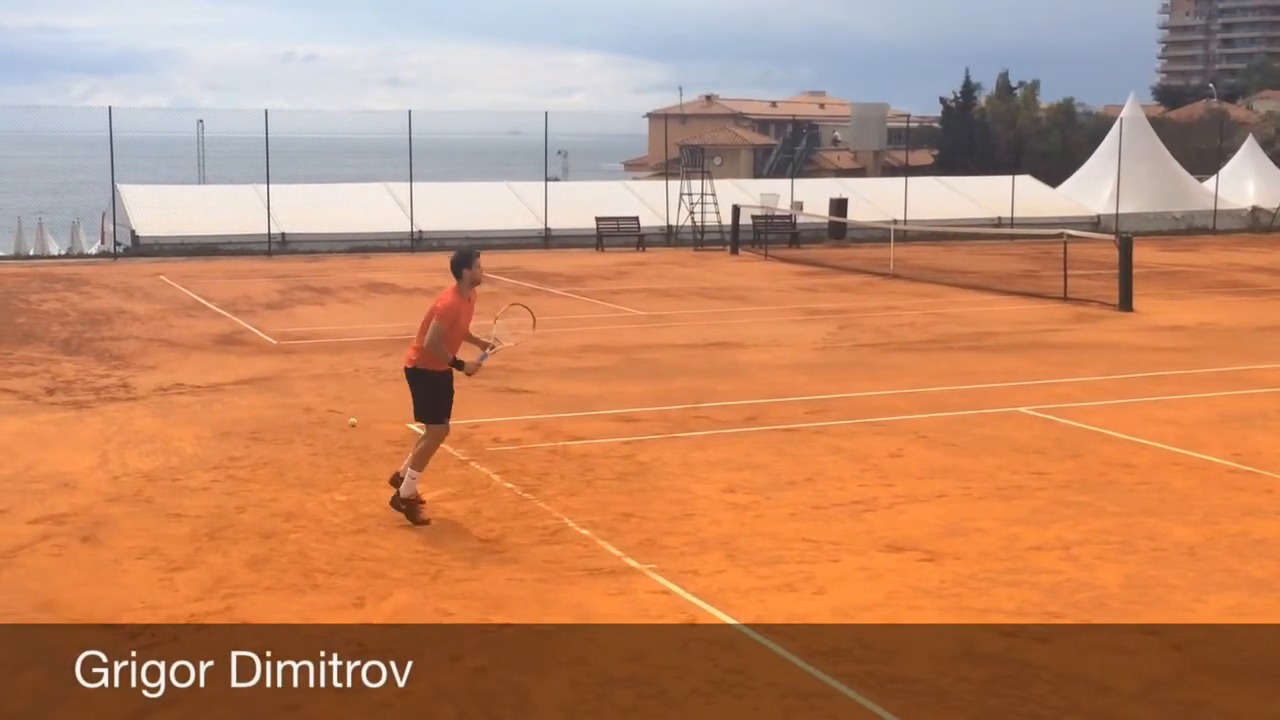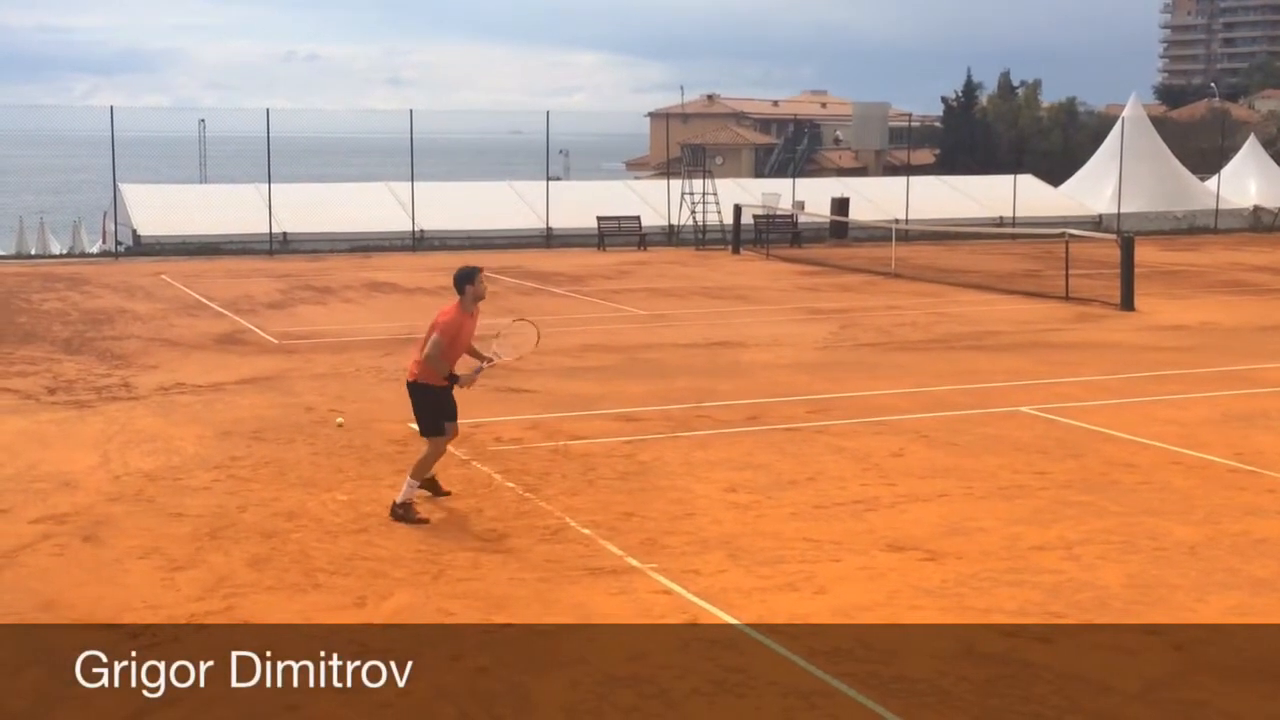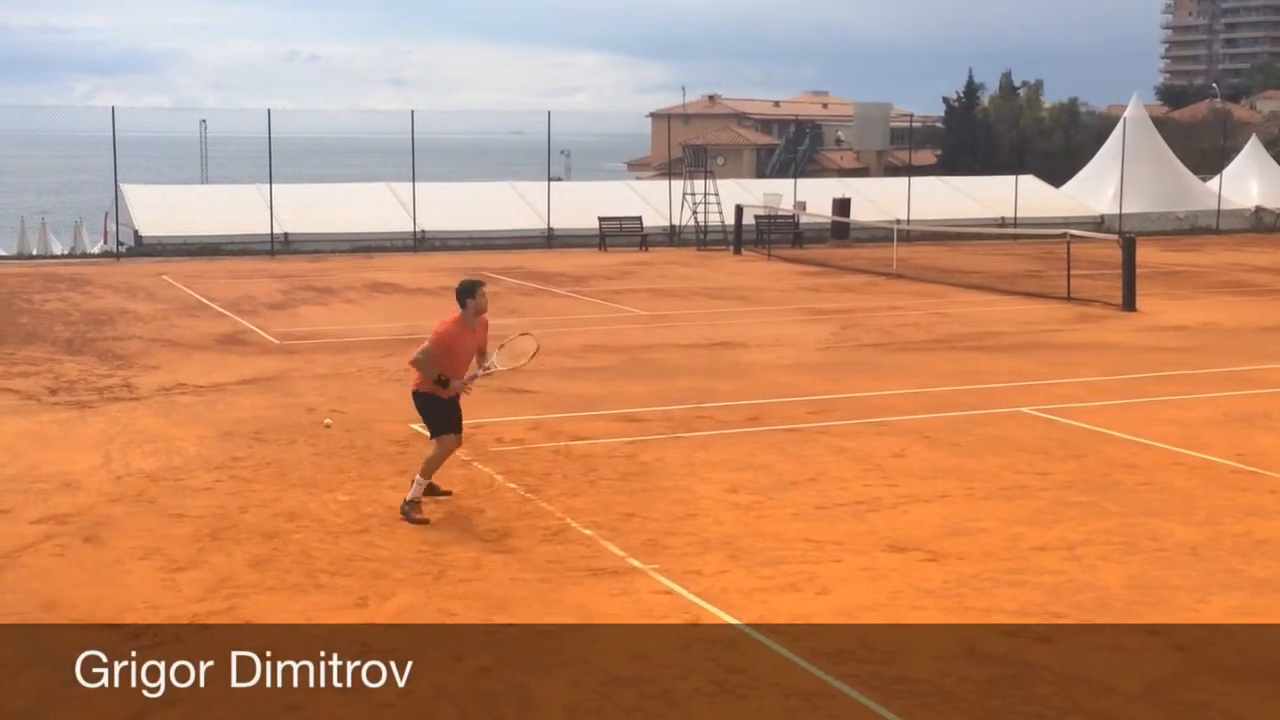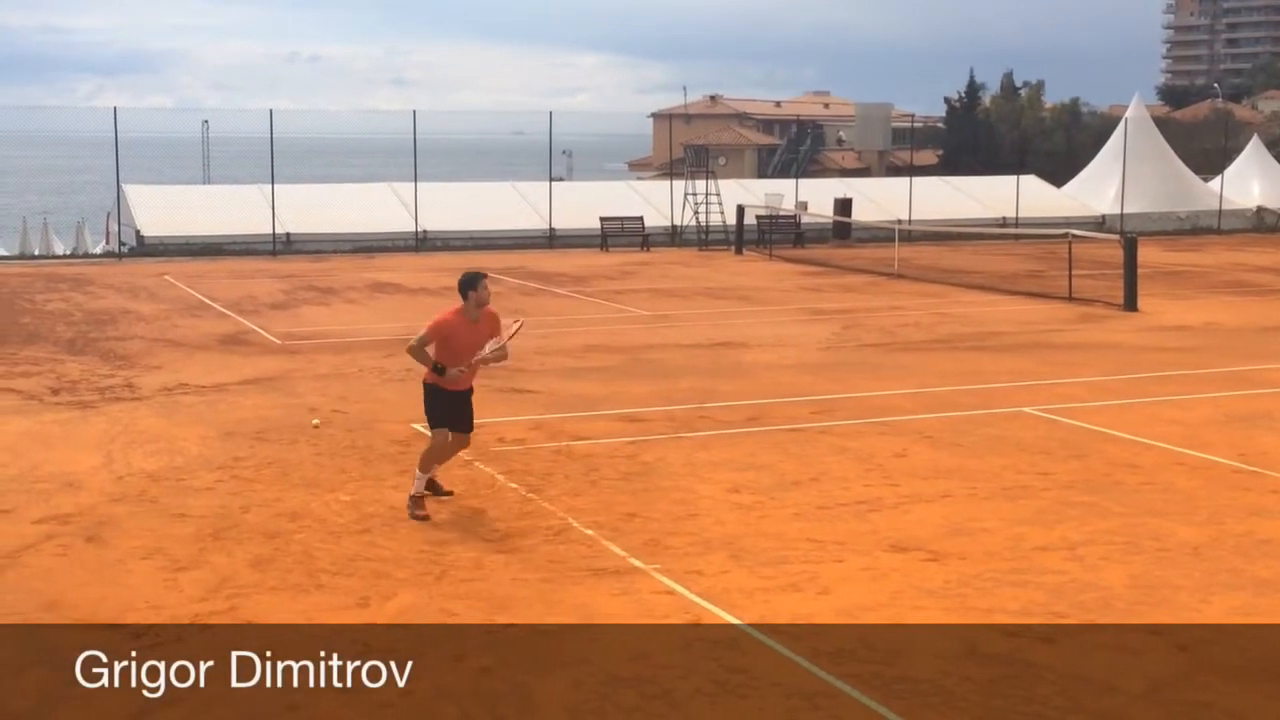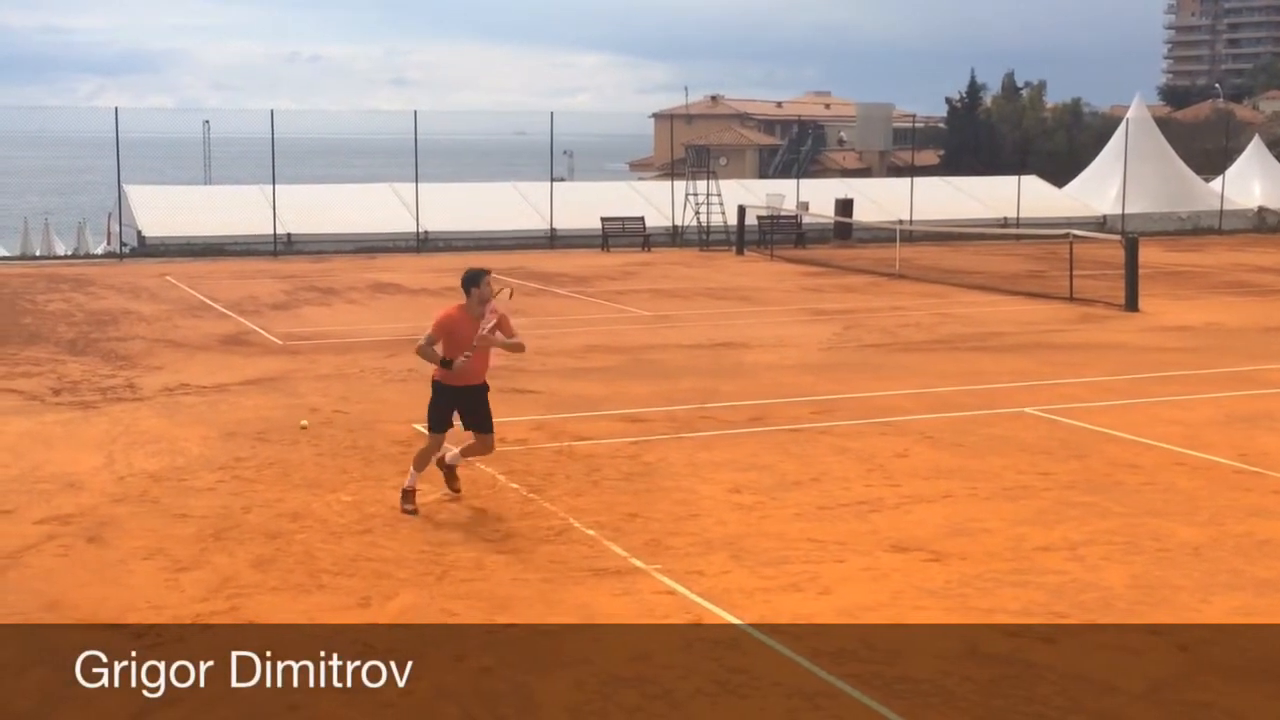
dt=0.1s
person 1, frame 1
left shoulder: (469, 296)
right shoulder: (450, 302)
right elbow: (430, 343)
left wrist: (479, 342)
right wrist: (460, 365)
left hip: (438, 370)
right hip: (422, 370)
left knee: (439, 430)
right knee: (436, 434)
left ankle: (403, 477)
right ankle: (405, 495)
person 1, frame 2
left shoulder: (473, 311)
right shoulder: (450, 318)
right elbow: (429, 357)
left wrist: (480, 357)
right wrist: (455, 378)
left hip: (442, 383)
right hip: (423, 382)
left knee: (451, 432)
right knee: (437, 445)
left ankle: (425, 477)
right ankle: (402, 503)
person 1, frame 3
left shoulder: (481, 324)
right shoulder: (448, 330)
left elbow: (481, 352)
right elbow: (417, 360)
left wrist: (484, 367)
right wrist: (445, 382)
left hip: (448, 392)
right hip: (428, 392)
left knee: (455, 442)
right knee: (445, 444)
left ankle: (424, 482)
right ankle: (411, 500)
person 1, frame 4
left shoulder: (490, 317)
right shoulder: (446, 321)
left elbow: (503, 352)
right elbow: (412, 346)
left wrist: (487, 359)
right wrist: (441, 371)
left hip: (463, 388)
right hip: (437, 387)
left knee: (460, 442)
right knee: (439, 441)
left ankle: (427, 476)
right ankle: (416, 495)
person 1, frame 5
left shoulder: (496, 316)
right shoulder: (450, 317)
left elbow: (520, 346)
right elbow: (422, 348)
left wrist: (497, 341)
right wrist: (449, 364)
left hip: (475, 386)
right hip: (446, 384)
left knee: (486, 445)
right knee: (434, 442)
left ankle: (449, 461)
right ankle: (409, 488)
